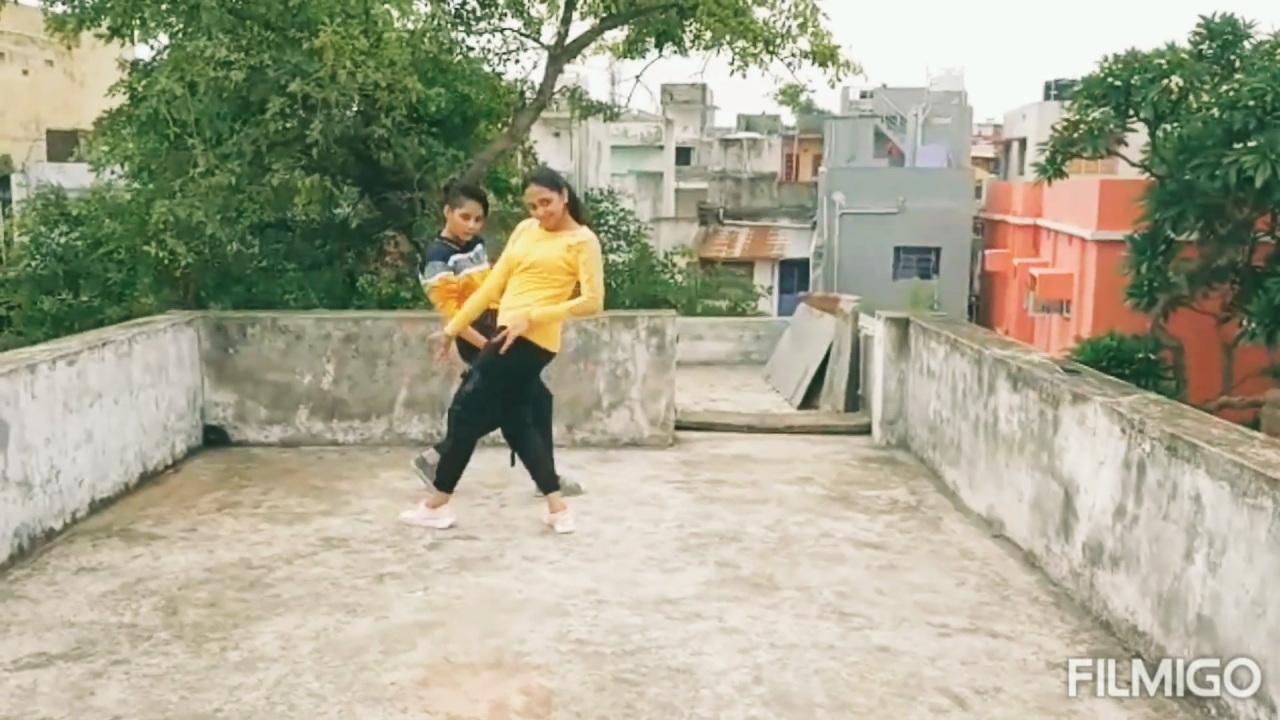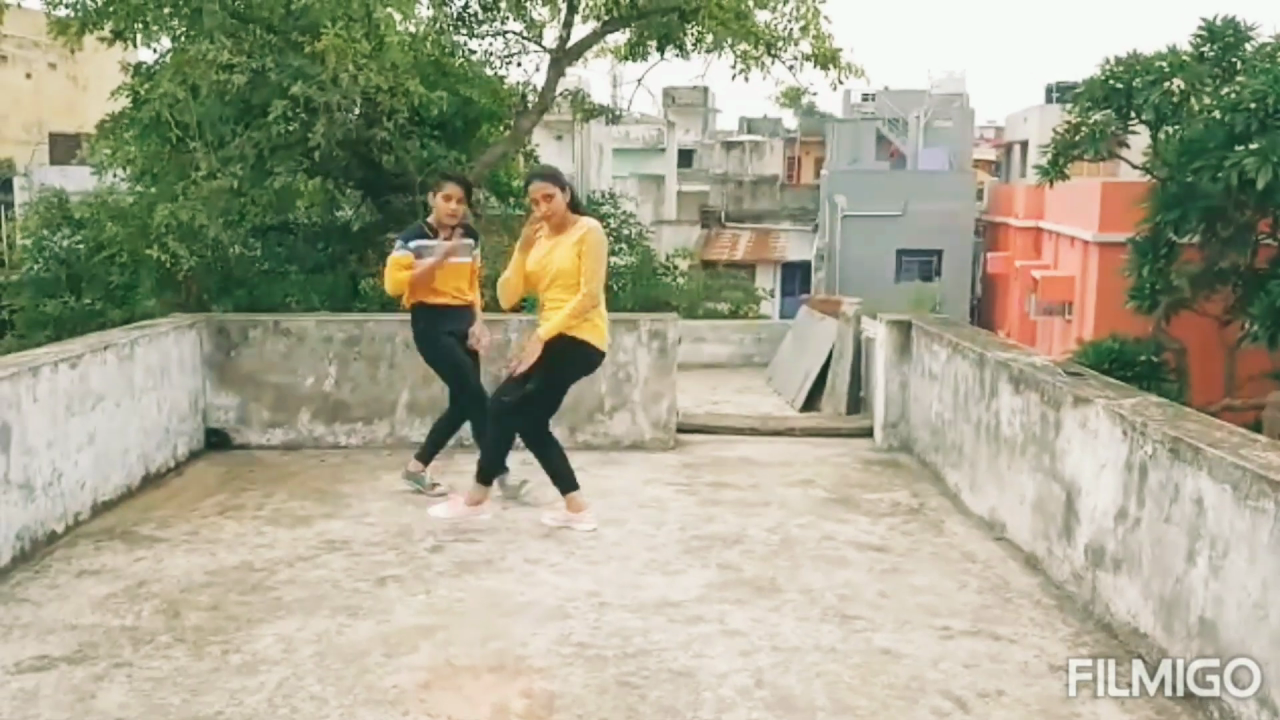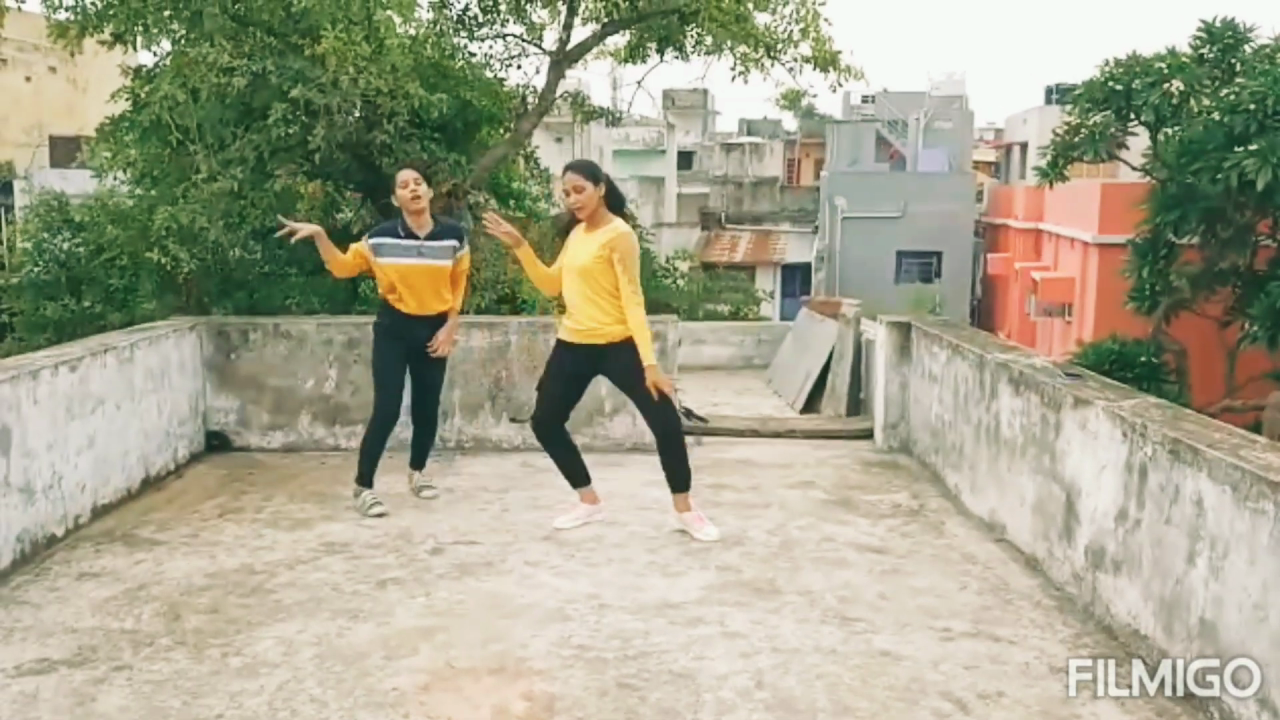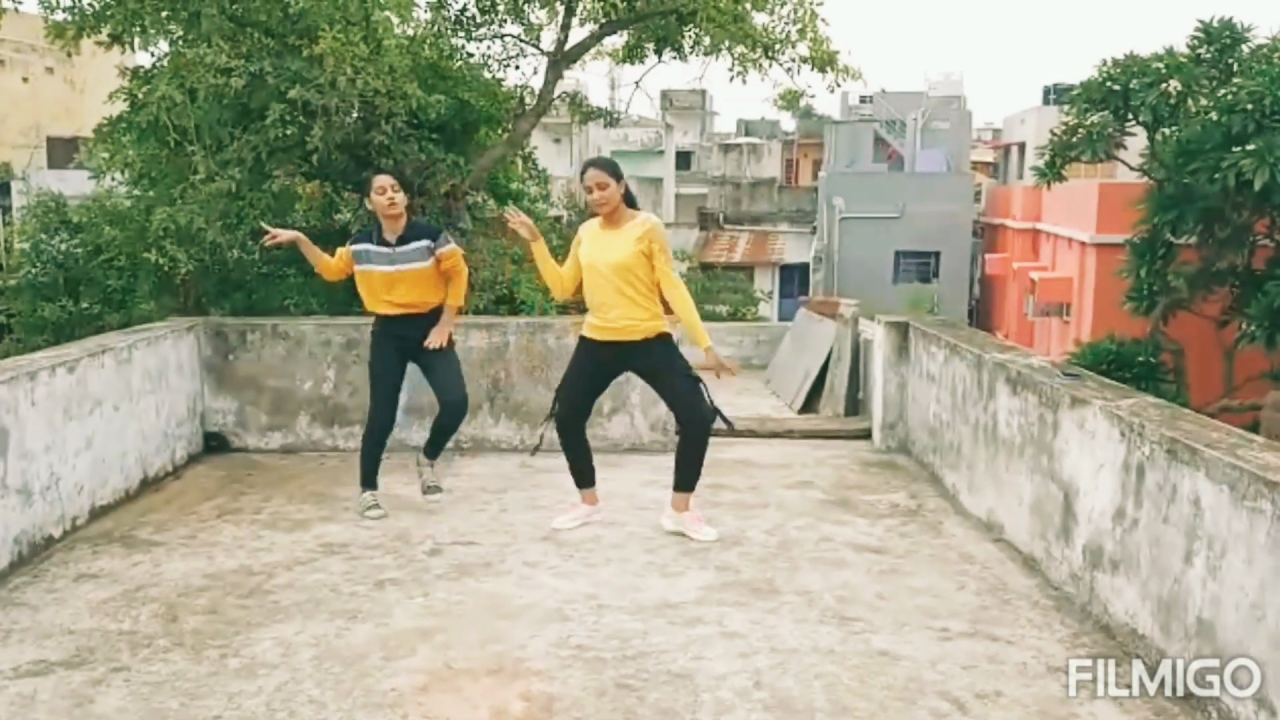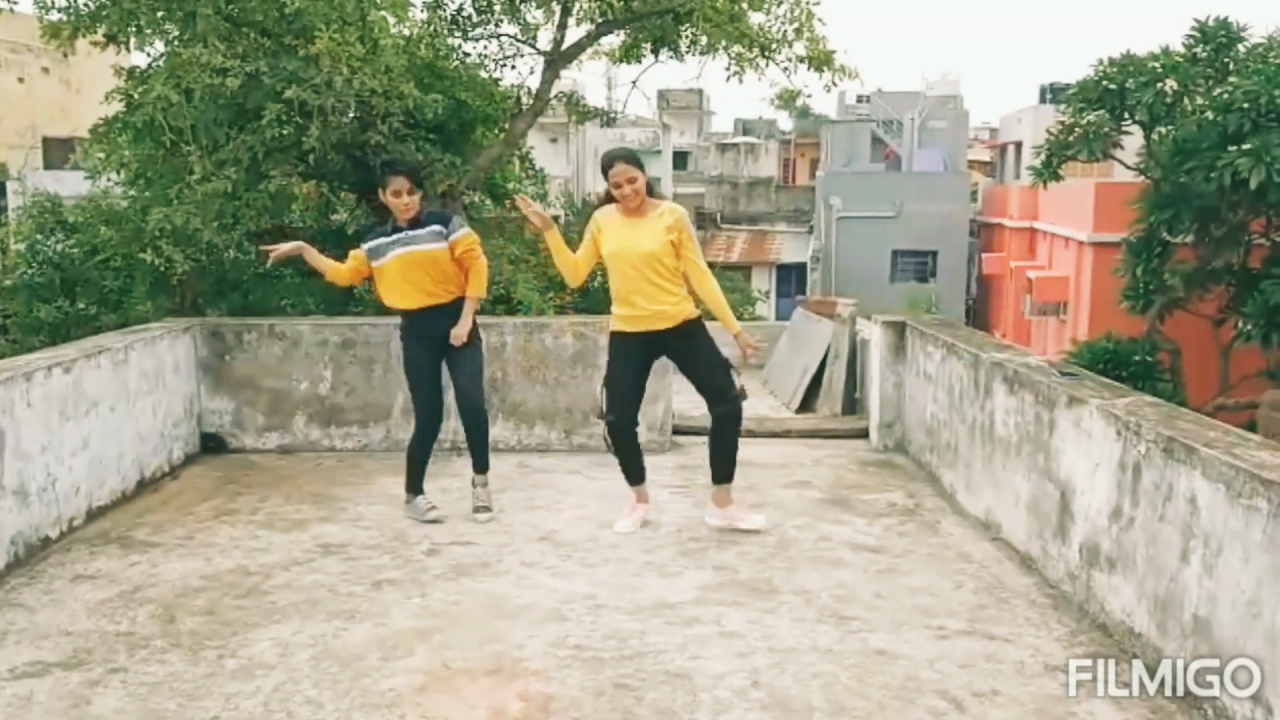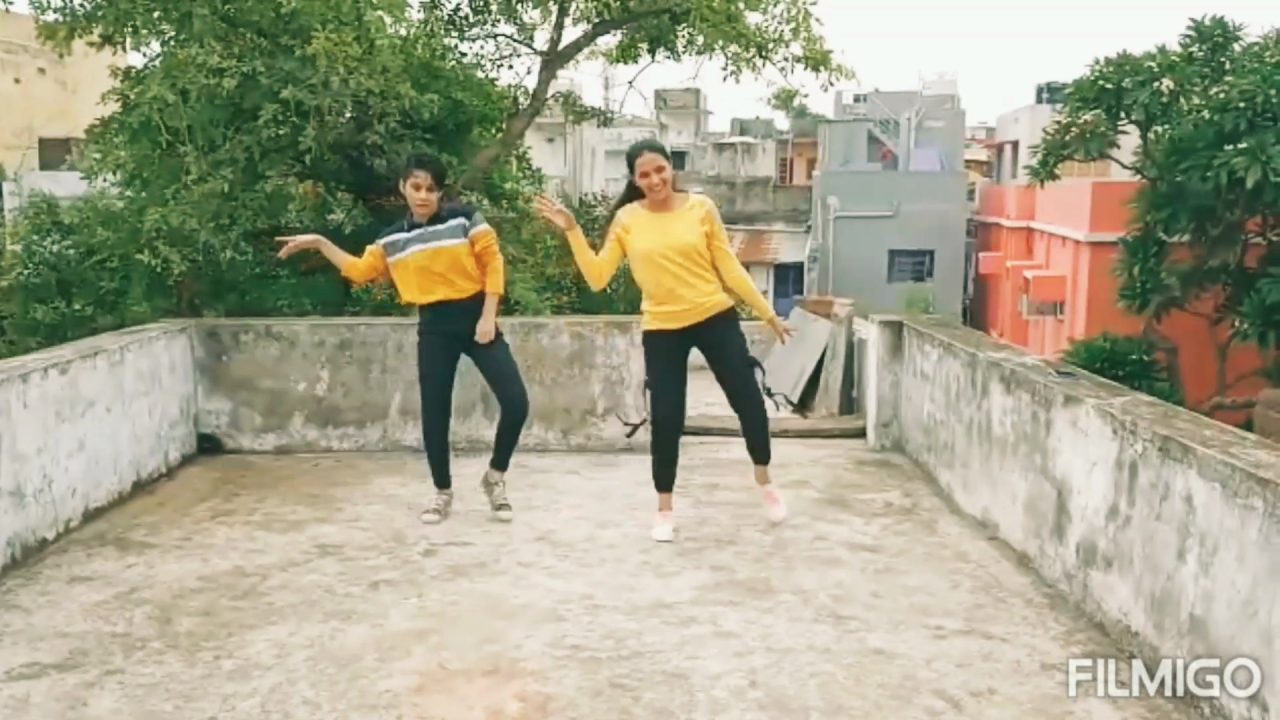
dt=0.3s
person 1, frame 1
left shoulder: (583, 240)
right shoulder: (525, 230)
left elbow: (592, 301)
right elbow: (494, 283)
left wrist: (531, 316)
right wrist: (454, 325)
left hip: (530, 339)
right hip: (512, 337)
left knee: (466, 411)
right knee: (515, 420)
left ankle: (438, 504)
right ankle: (557, 505)
person 1, frame 2
left shoulder: (589, 231)
right shoulder: (534, 239)
left elbow: (590, 296)
right elbow: (507, 299)
left wrist: (540, 336)
right wrist: (521, 251)
left hip: (582, 340)
right hip: (553, 339)
left knee: (505, 405)
right knee: (530, 422)
left ankle: (477, 497)
right ankle: (576, 507)
person 1, frame 3
left shoulder: (619, 234)
right shoulder: (575, 234)
left elbow: (631, 299)
right elbow: (552, 286)
left wrist: (649, 361)
right wrist: (519, 245)
left hip: (616, 343)
right hip: (572, 343)
left knee: (666, 421)
right knee: (544, 421)
left ankle: (685, 509)
right ankle: (589, 501)
person 1, frame 4
left shoulder: (648, 227)
right shoulder: (586, 233)
left elbow: (673, 287)
right elbow: (562, 288)
left wrist: (705, 345)
right wrist: (536, 241)
left hip: (649, 338)
right hip: (597, 341)
left knee: (697, 416)
right knee: (566, 418)
left ankle: (680, 509)
right ankle: (588, 502)
person 1, frame 5
left shoulder: (673, 216)
right shoulder: (602, 220)
left elbow: (699, 275)
right elbow: (575, 276)
left wrist: (735, 328)
right wrist: (549, 230)
left hip: (680, 325)
right hip: (629, 332)
left knee: (727, 404)
right knee: (619, 418)
left ankle: (722, 504)
right ankle: (641, 500)
person 1, frame 6
left shoulder: (701, 208)
right shoulder: (626, 219)
left elbow: (729, 266)
right elbow: (598, 278)
left wrist: (768, 314)
right wrist: (572, 230)
left hip: (715, 317)
right hip: (662, 327)
left knee: (747, 399)
right knee: (666, 418)
left ankle: (763, 481)
right ankle: (665, 508)
person 2, frame 1
left shoulder: (475, 243)
right shoulder: (438, 257)
right elbow: (449, 313)
right wrist: (486, 343)
left hip: (494, 330)
right hip: (478, 338)
right knee: (537, 399)
person 2, frame 2
left shoulder: (469, 236)
right shoulder: (413, 239)
right elbow: (394, 284)
left wrist: (478, 321)
right wrist: (440, 258)
left hip: (462, 324)
right hip: (432, 326)
left knee: (464, 403)
right knee: (475, 398)
left ankle: (418, 467)
right ankle: (498, 471)
person 2, frame 3
left shoulder: (453, 235)
right shoulder: (382, 238)
left elbow: (458, 282)
right elbow: (343, 266)
left wrist: (450, 327)
right wrist: (318, 234)
left hip: (433, 330)
right hip: (393, 330)
left knee: (427, 409)
right knee: (386, 411)
left ankle: (417, 471)
right ankle: (362, 487)
person 2, frame 4
left shoulder: (430, 234)
right shoulder: (361, 244)
left elbow: (458, 274)
right elbow: (332, 270)
left wrist: (445, 325)
right wrist: (300, 239)
left hip: (429, 330)
right hip: (388, 334)
left knee: (456, 404)
right knee: (380, 416)
left ankle: (428, 459)
right ankle: (367, 490)
person 2, frame 5
left shoulder: (444, 224)
right shoulder: (377, 243)
left elbow: (476, 265)
right elbow: (344, 274)
left wrist: (467, 319)
right wrist: (302, 249)
left hip: (455, 322)
right hip: (416, 331)
left knee: (472, 401)
right knee: (428, 416)
left ankle: (481, 481)
right ankle: (415, 495)
person 2, frame 6
left shoulder: (464, 219)
right shoulder: (393, 239)
left elbow: (492, 261)
right elbow: (360, 270)
left wrist: (489, 315)
right wrist: (318, 243)
left hip: (476, 317)
right hip: (435, 327)
left knee: (516, 401)
right knee: (434, 416)
left ankle: (495, 476)
right ankle: (442, 492)
